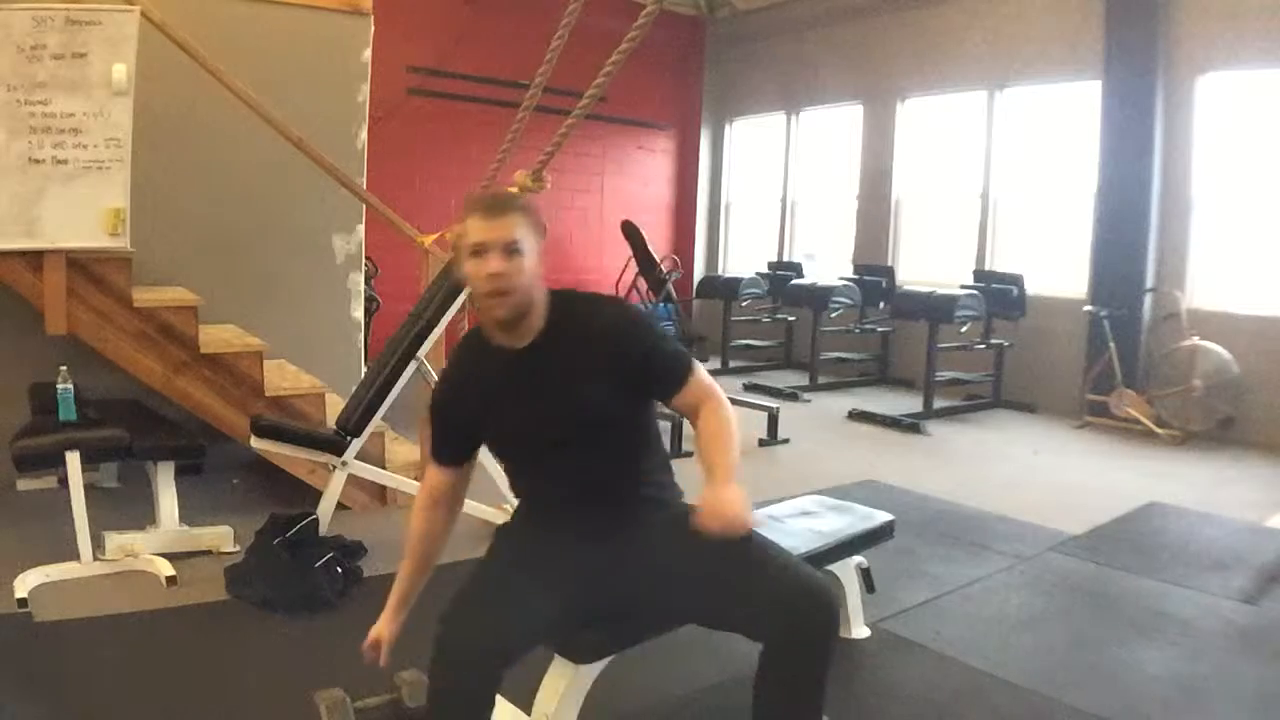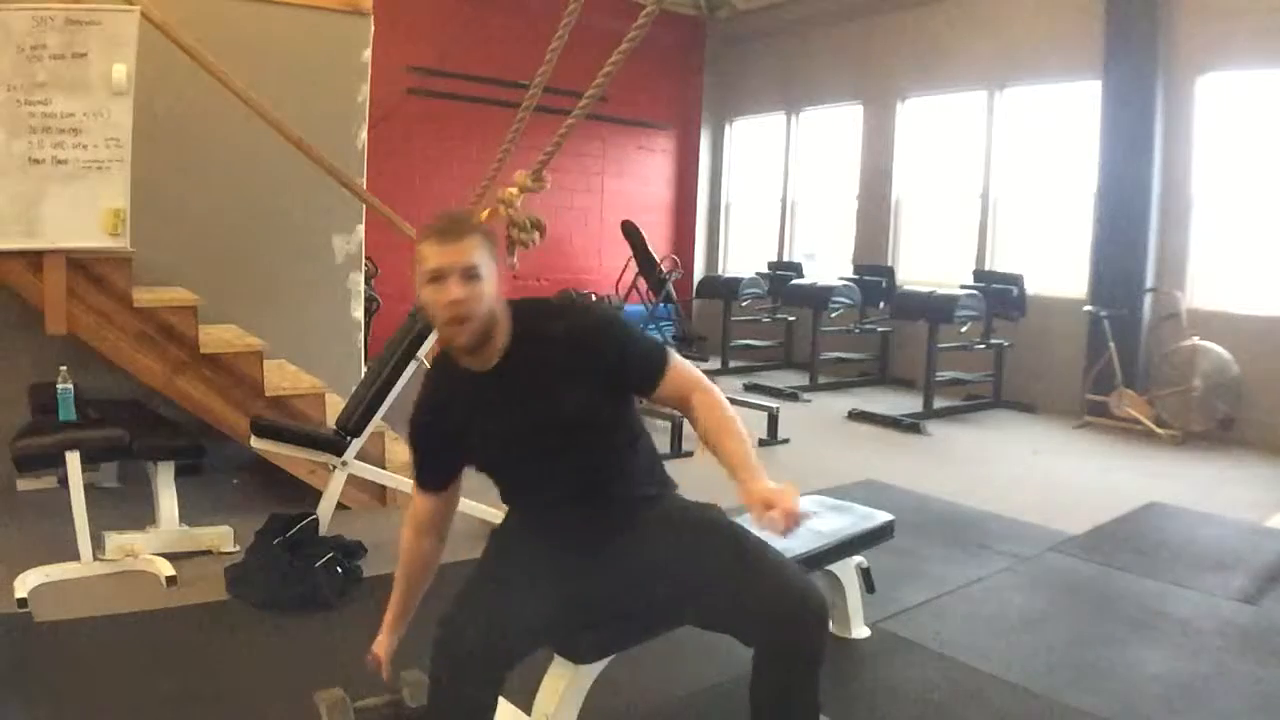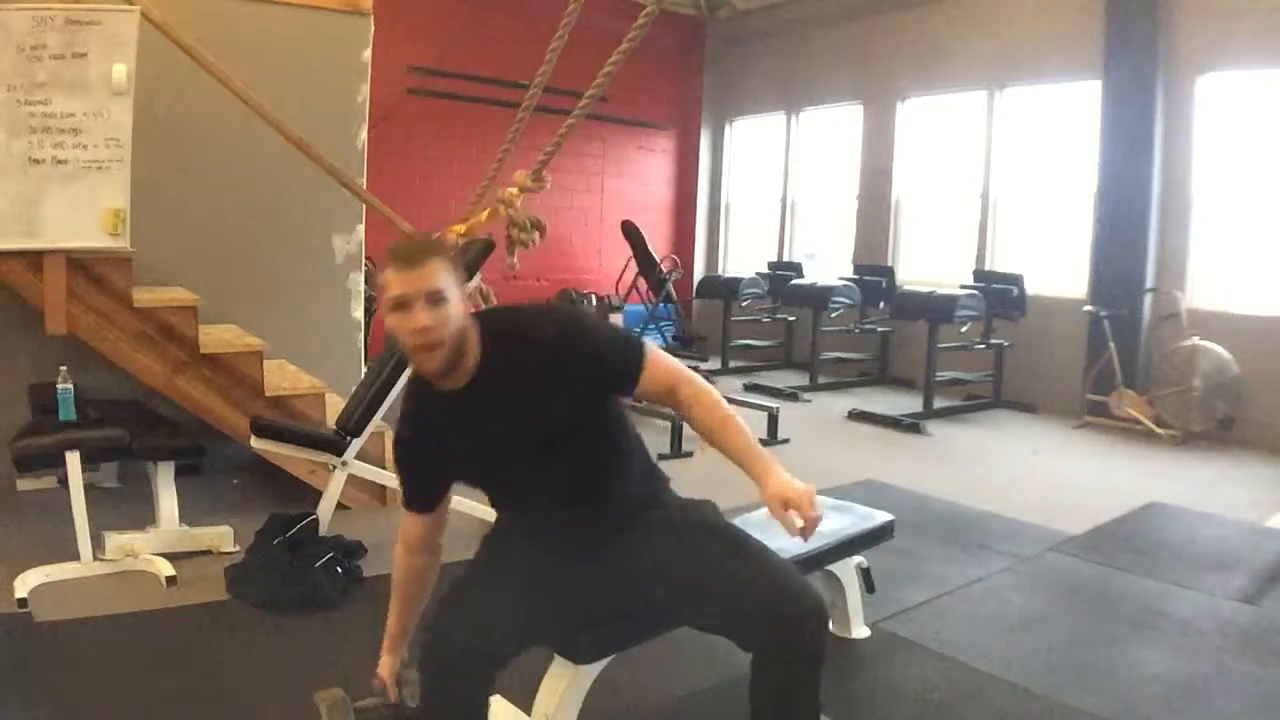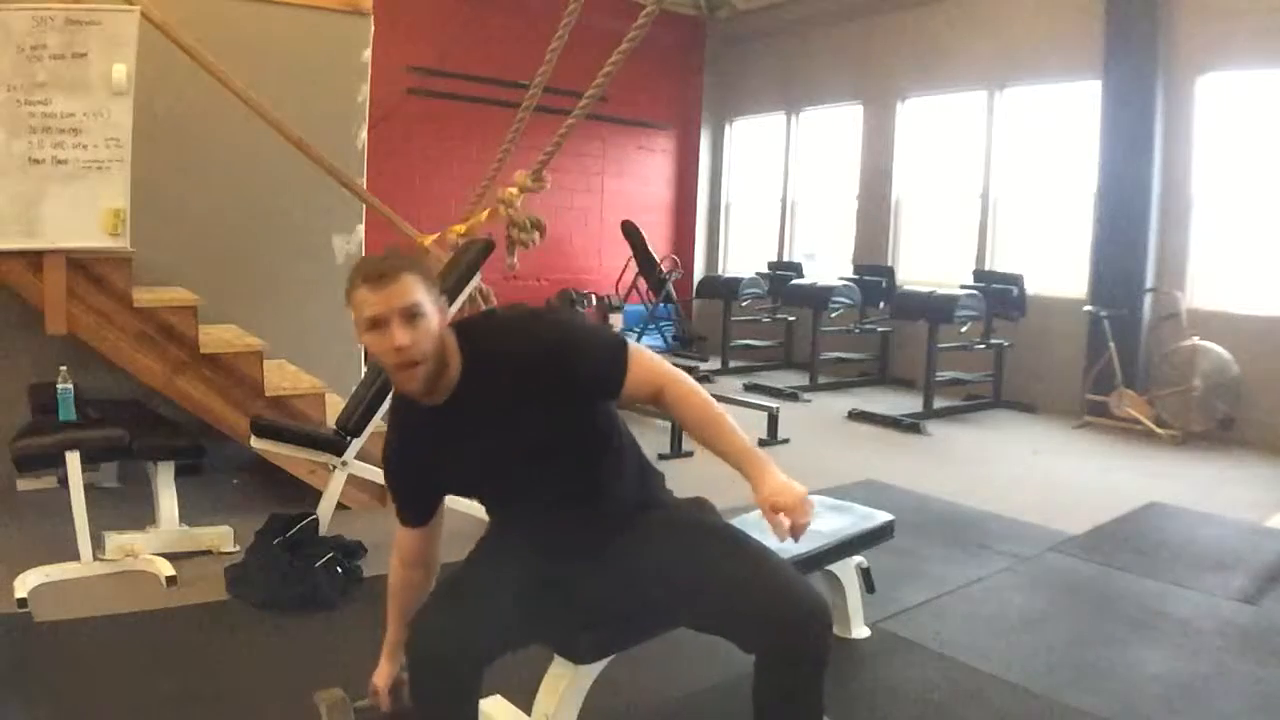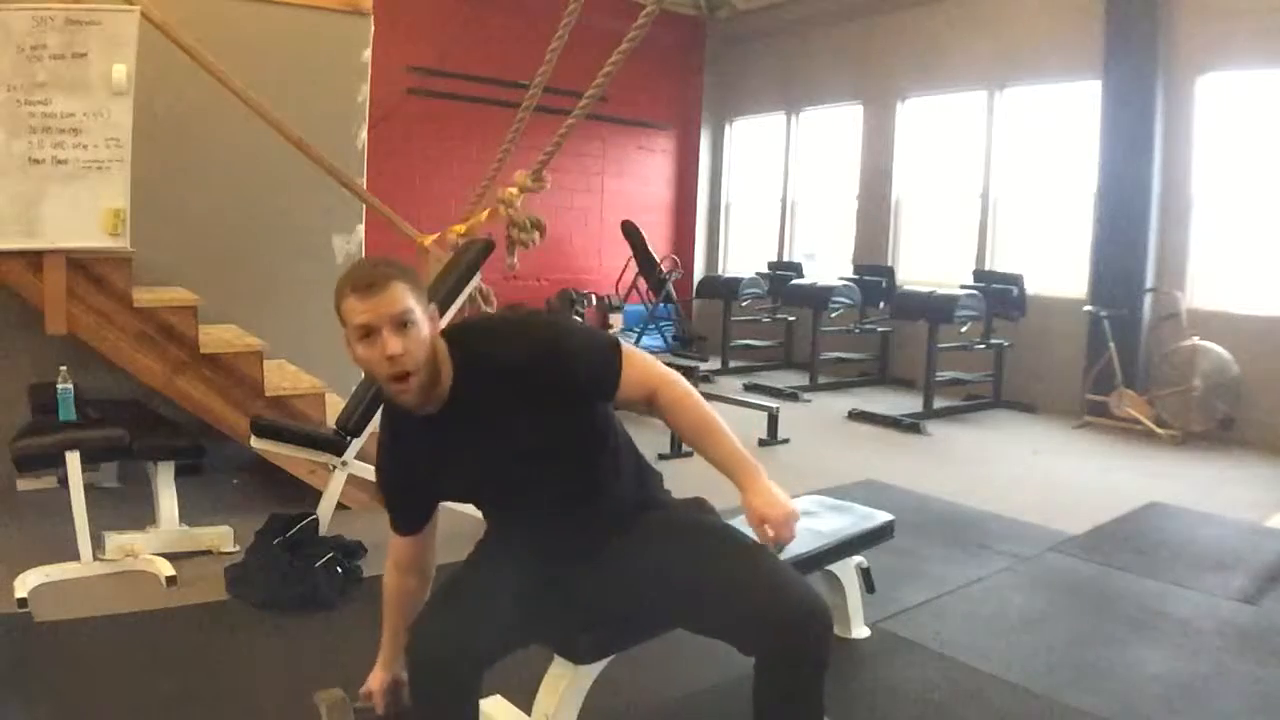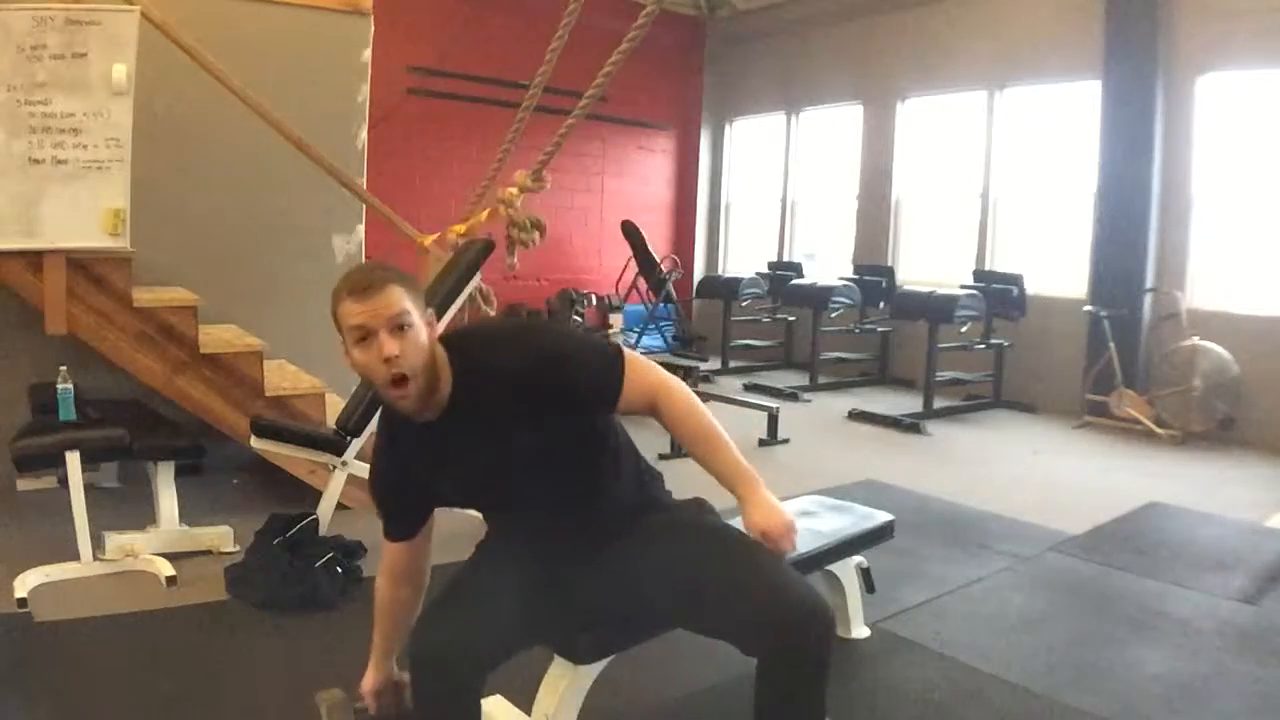
dt=0.1s
person 1, frame 1
left shoulder: (613, 328)
right shoulder: (464, 379)
left elbow: (707, 401)
right elbow: (439, 496)
left wrist: (724, 482)
right wrist: (396, 607)
left hip: (652, 527)
right hip: (551, 537)
left knee: (809, 605)
right knee: (465, 642)
person 1, frame 2
left shoulder: (576, 330)
right shoulder: (440, 404)
left elbow: (692, 391)
right elbow: (427, 524)
left wrist: (753, 477)
right wrist: (392, 628)
left hip: (647, 522)
right hip: (544, 546)
left knee: (798, 611)
right knee: (465, 647)
person 1, frame 3
left shoulder: (551, 337)
right shoulder: (422, 425)
left elbow: (680, 385)
right elbow: (418, 545)
left wrist: (767, 471)
right wrist: (394, 646)
left hip: (641, 522)
right hip: (538, 546)
left knee: (797, 614)
right knee: (452, 647)
person 1, frame 4
left shoulder: (527, 341)
right shoulder: (408, 440)
left elbow: (663, 382)
right elbow: (414, 558)
left wrist: (761, 472)
right wrist: (391, 654)
left hip: (640, 523)
right hip: (533, 551)
left knee: (799, 617)
right knee: (435, 648)
person 1, frame 5
left shoulder: (519, 347)
right shoulder: (400, 447)
left elbow: (657, 385)
right elbow: (409, 565)
left wrist: (752, 481)
right wrist: (388, 661)
left hip: (638, 523)
right hip: (532, 552)
left knee: (799, 620)
right knee: (435, 650)
person 1, frame 6
left shoulder: (519, 354)
right shoulder: (396, 454)
left elbow: (659, 391)
right elbow: (403, 572)
left wrist: (752, 492)
right wrist: (381, 663)
left hip: (639, 526)
right hip: (531, 555)
left knee: (801, 620)
right knee: (437, 655)
